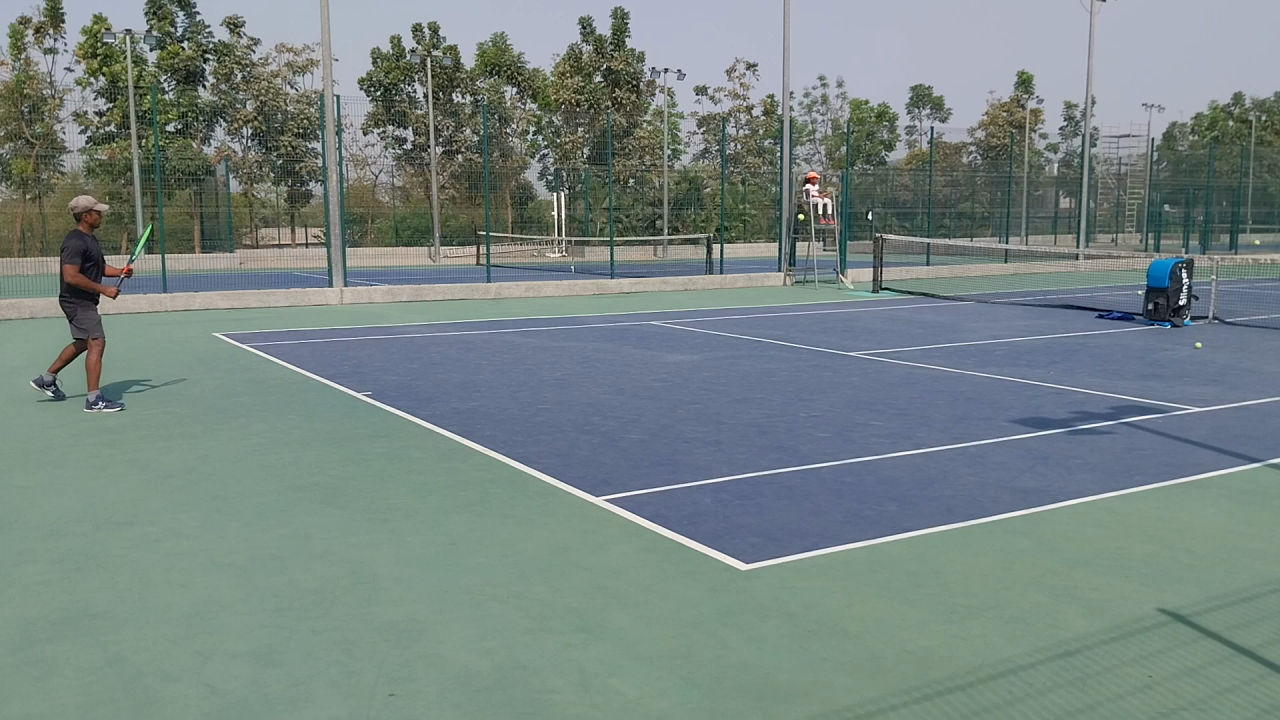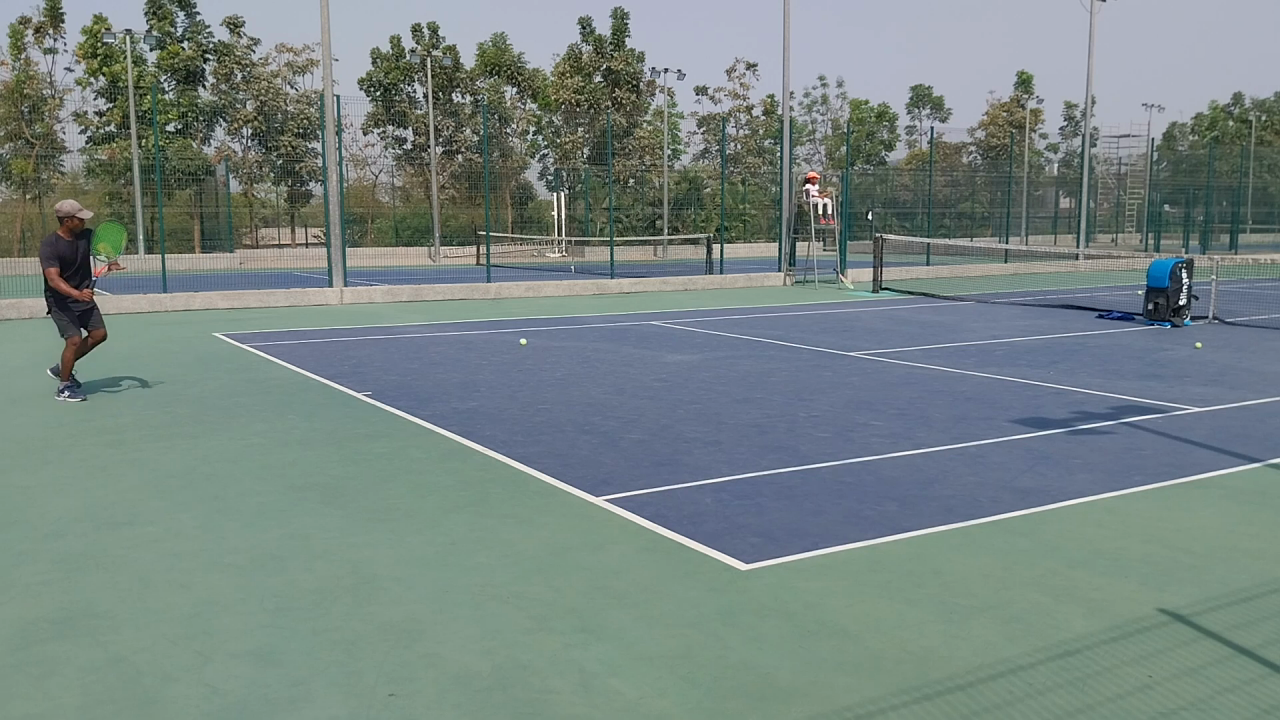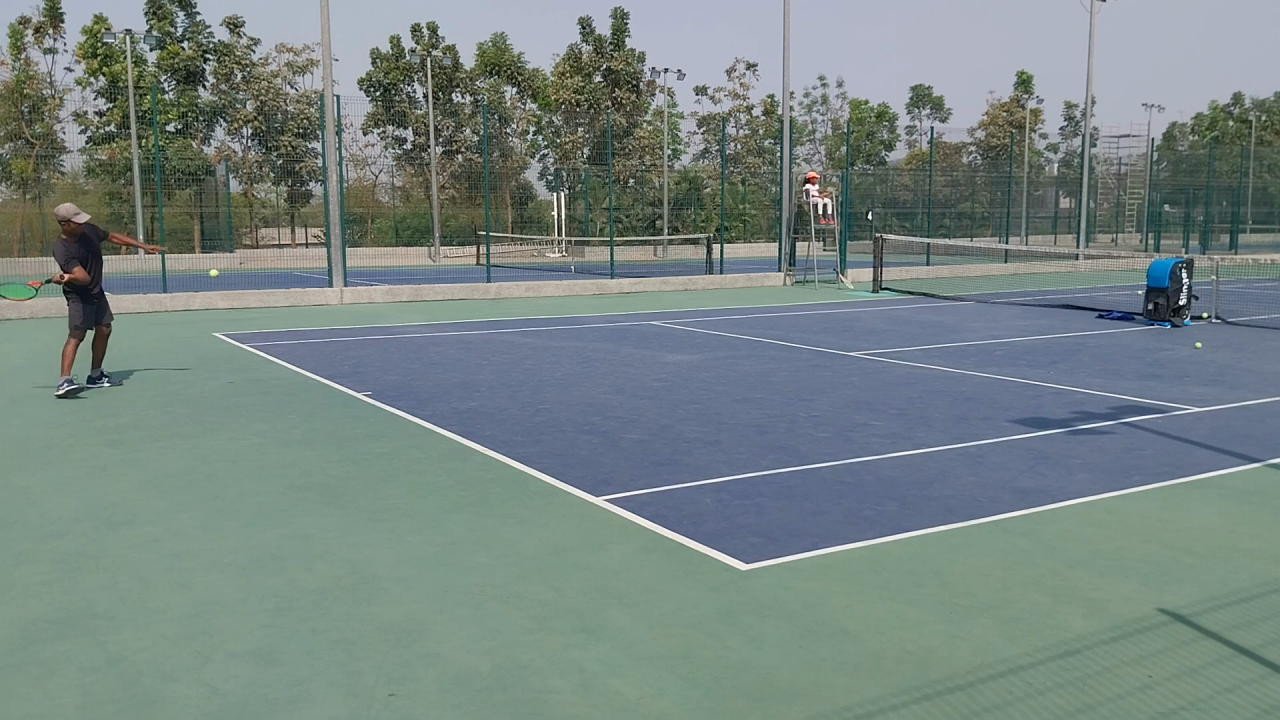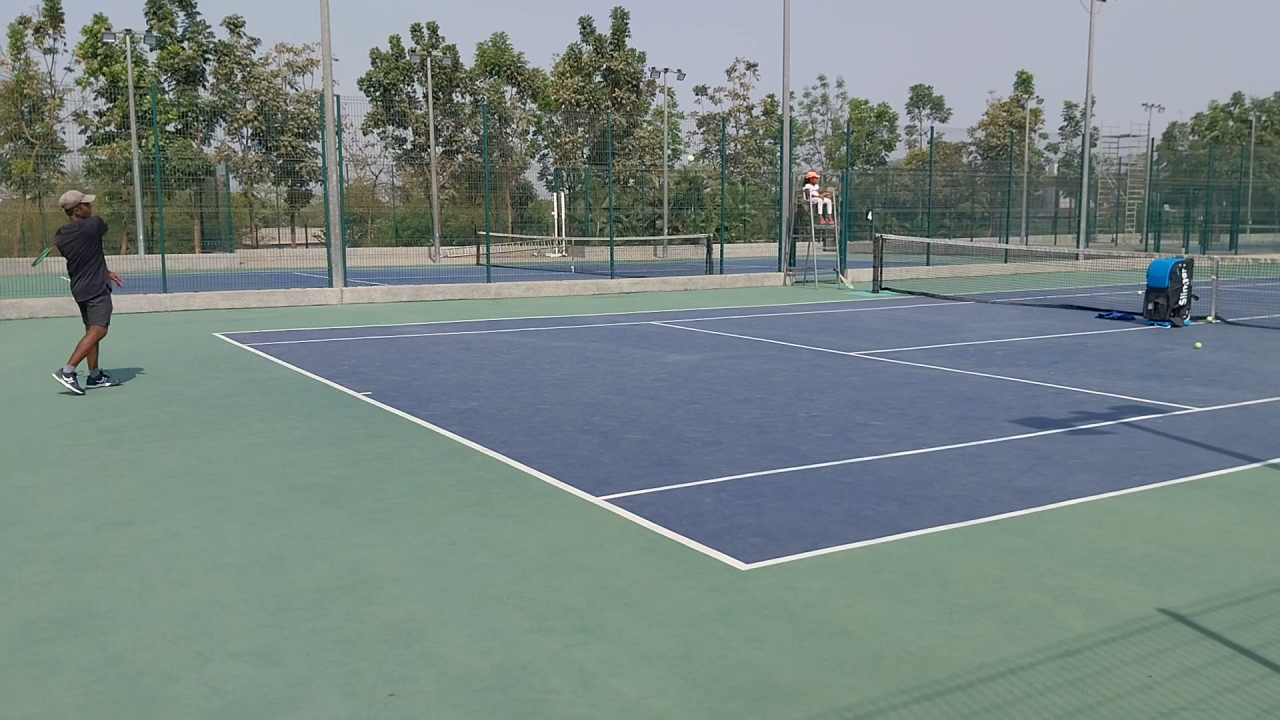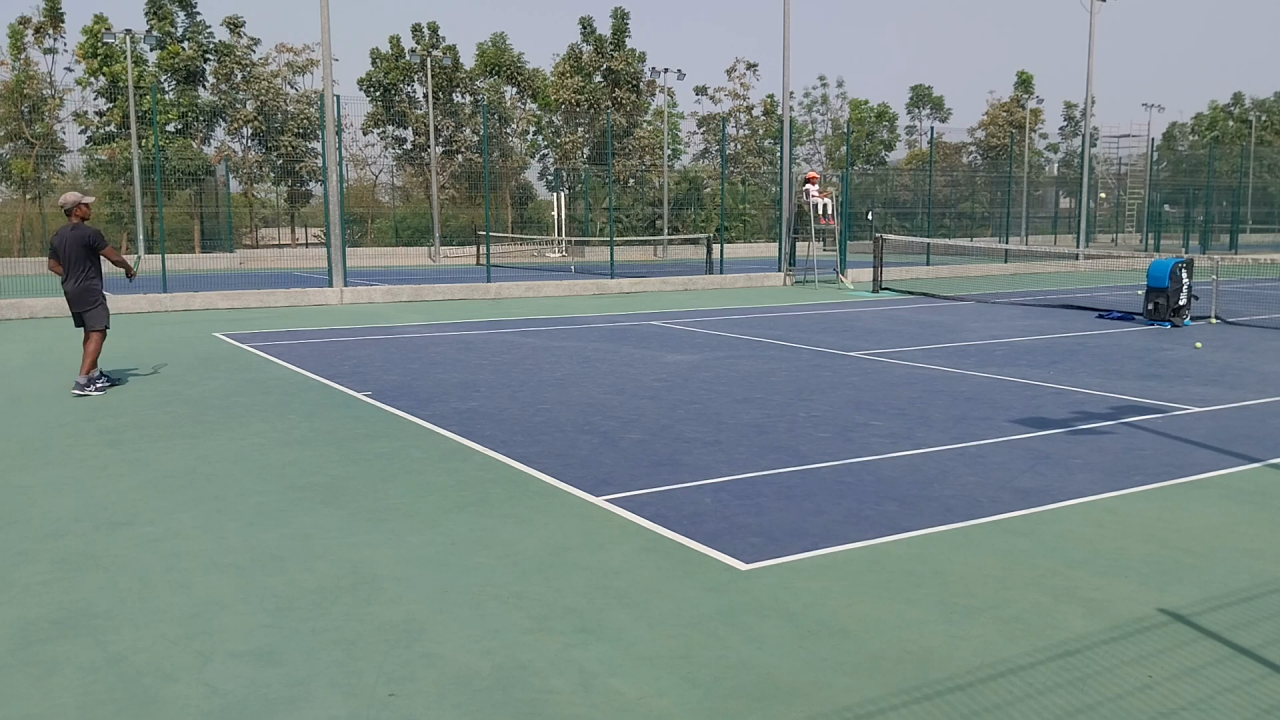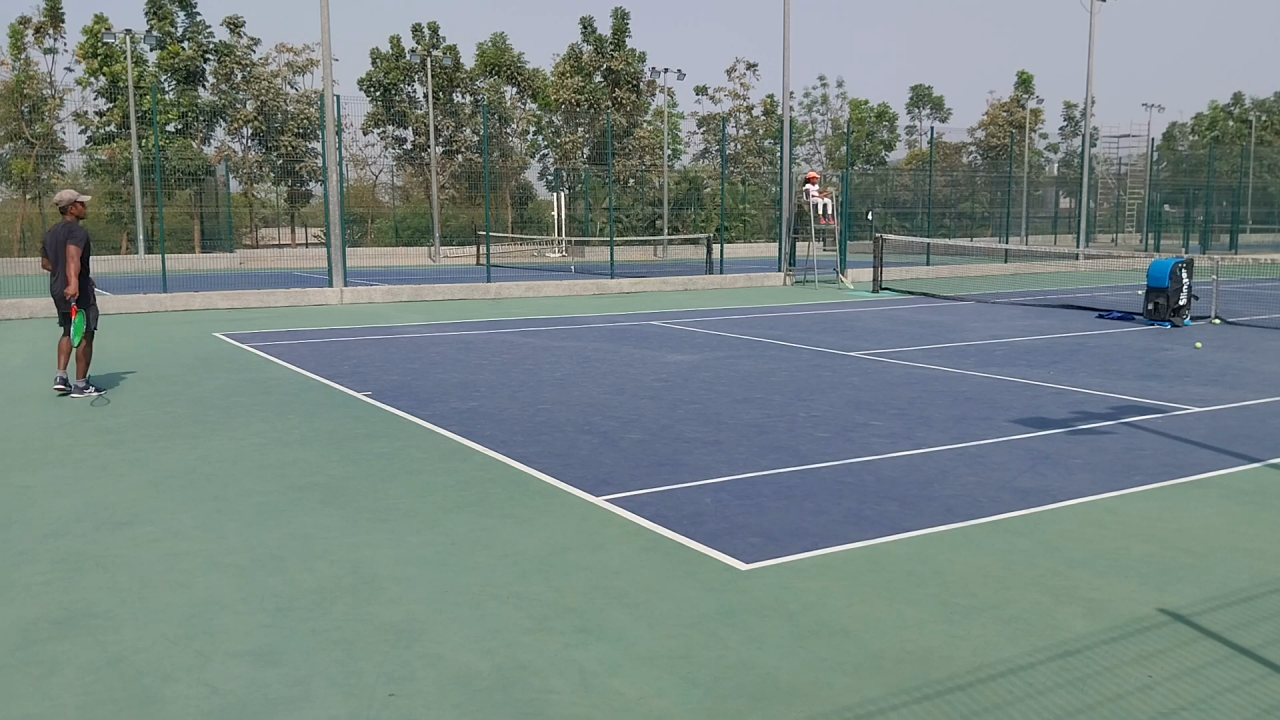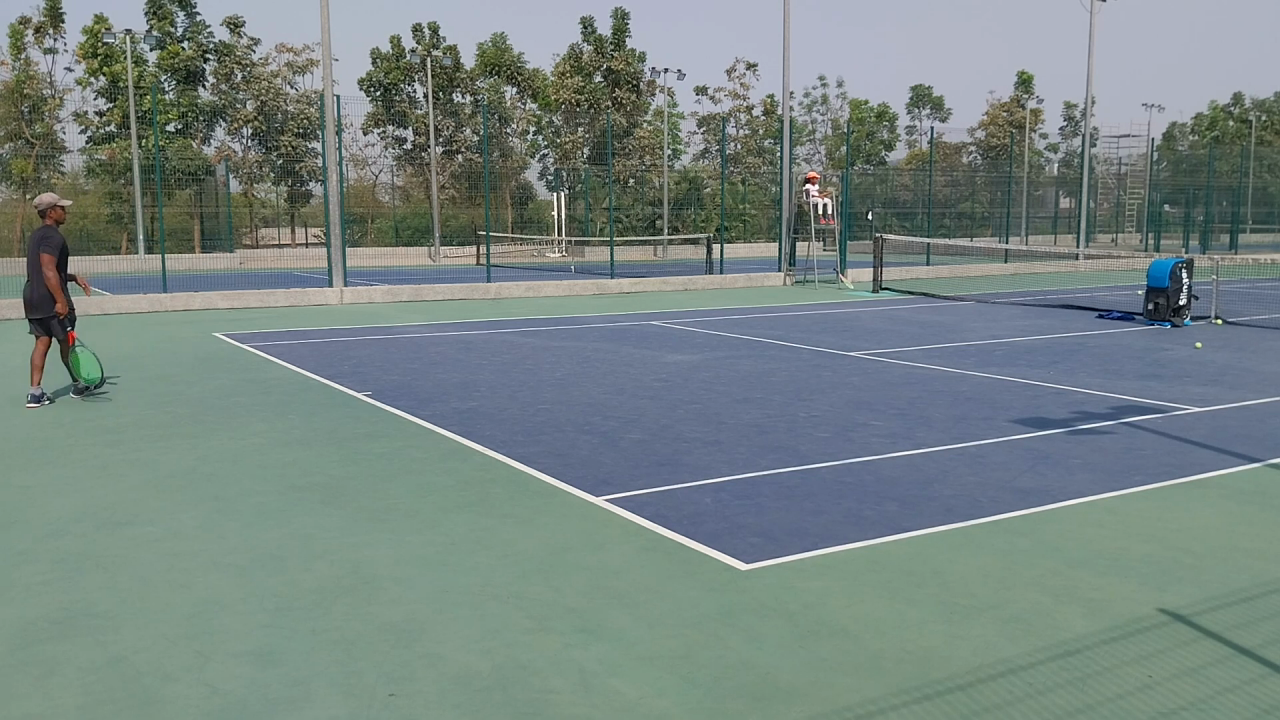
dt=0.4s
person 1, frame 1
left shoulder: (91, 239)
right shoulder: (75, 242)
left elbow: (99, 270)
right elbow: (70, 276)
left wrist: (121, 272)
right wrist: (103, 289)
left hip: (85, 302)
right hip: (79, 302)
left knee: (82, 343)
right knee: (96, 344)
left ankle: (47, 379)
right ankle: (94, 399)
person 1, frame 2
left shoulder: (85, 234)
right shoulder: (50, 245)
right elbow: (53, 279)
left wrist: (111, 261)
right wrist: (76, 293)
left hip: (83, 299)
right hip: (61, 301)
left knee: (99, 334)
right knee: (75, 340)
left ankle: (61, 368)
right ankle: (63, 386)
person 1, frame 3
left shoulder: (88, 231)
right shoulder: (62, 250)
left elbow: (113, 237)
right elbow: (83, 278)
left wrist: (144, 247)
right wrist: (65, 279)
left hip: (96, 293)
right hip: (79, 296)
left knee: (104, 330)
right knee: (76, 335)
left ankle: (96, 375)
right ankle: (64, 382)
person 1, frame 4
left shoulder: (60, 236)
right shoulder: (94, 224)
left wrist: (106, 272)
left hip: (79, 287)
right hip: (96, 288)
left knee: (92, 330)
right knee: (98, 330)
left ankle: (94, 376)
right ankle: (67, 371)
person 1, frame 5
left shoulder: (57, 236)
right shoulder: (89, 233)
left elbow: (52, 265)
right elbow: (114, 257)
right wrist: (129, 268)
left hip: (71, 291)
right hip: (89, 292)
left knee: (89, 333)
right knee: (97, 334)
left ankle: (95, 376)
right ankle: (82, 382)
person 1, frame 6
left shoulder: (51, 233)
right shoulder: (77, 231)
left elbow: (45, 263)
right elbow: (73, 258)
right wrist: (74, 282)
left hip: (59, 291)
right hip: (78, 292)
left knee: (67, 332)
right knee: (86, 337)
left ankle: (61, 376)
right ankle: (81, 385)
person 1, frame 7
left shoulder: (38, 235)
right shoulder: (52, 236)
right elbow: (48, 270)
left wrist: (74, 278)
right wrist: (61, 301)
left hip: (32, 298)
right hip: (50, 299)
left knee: (42, 342)
right knee: (66, 340)
left ankle: (35, 393)
right ankle: (78, 386)
